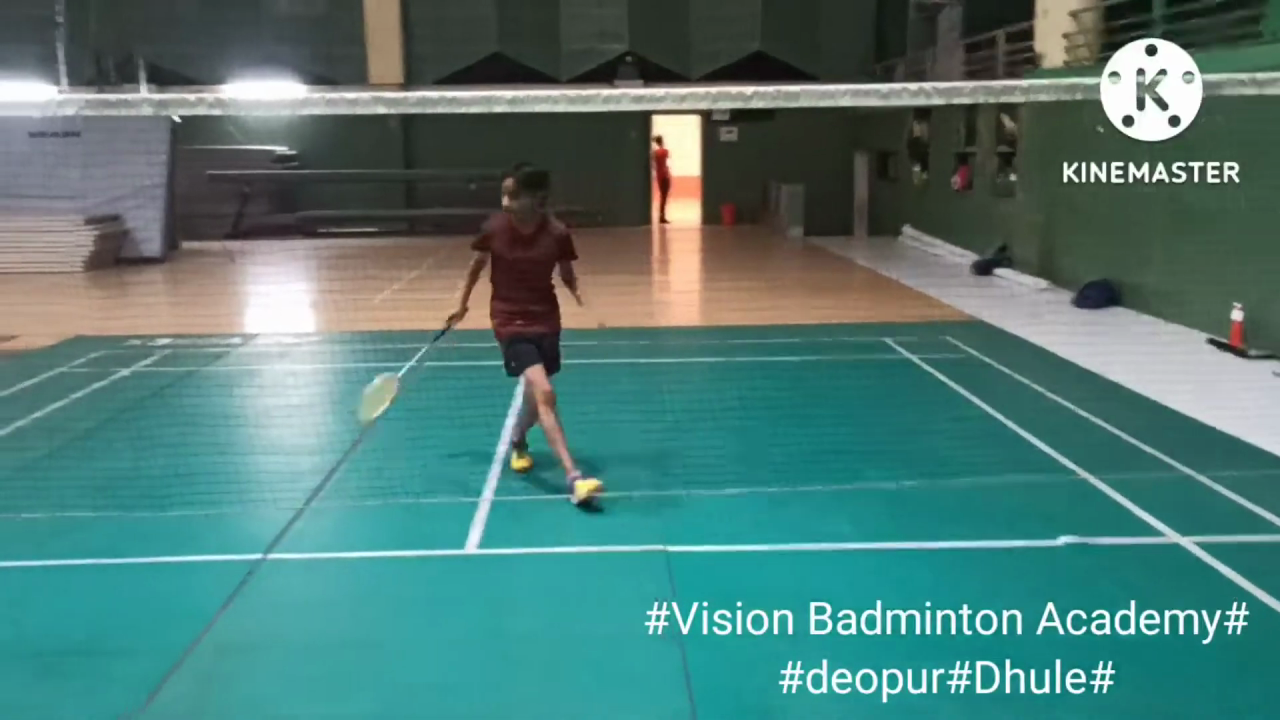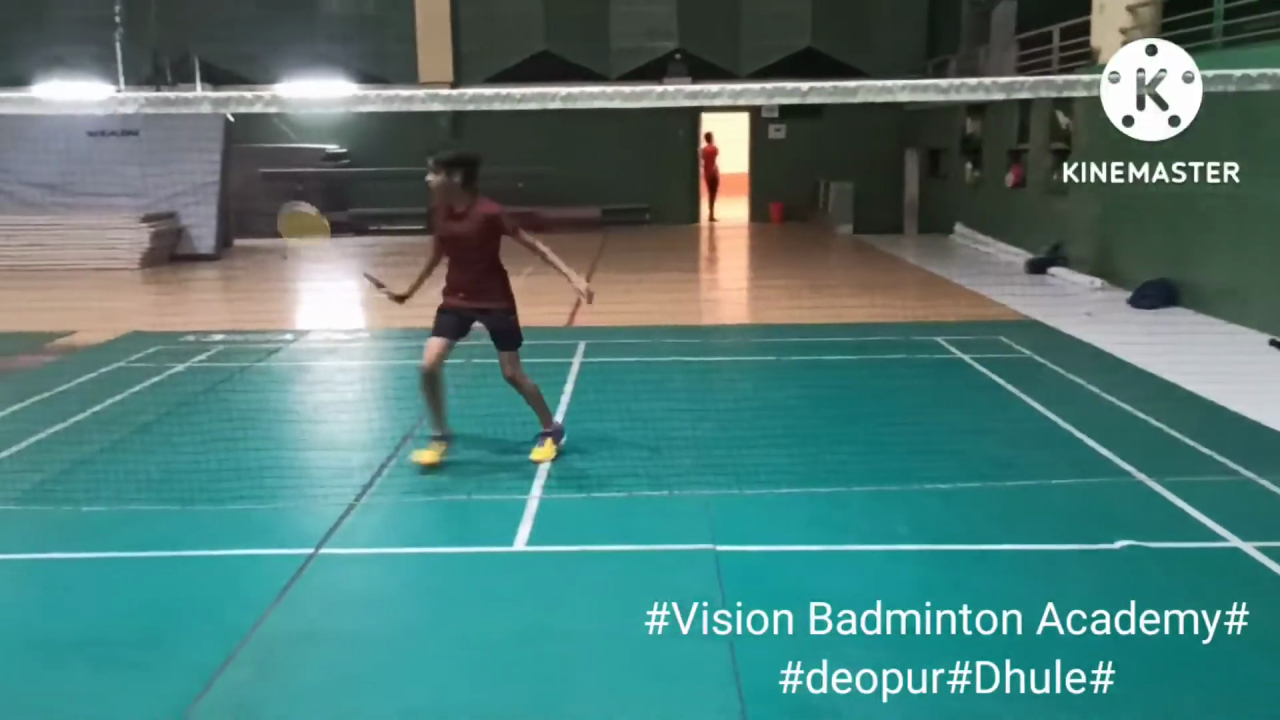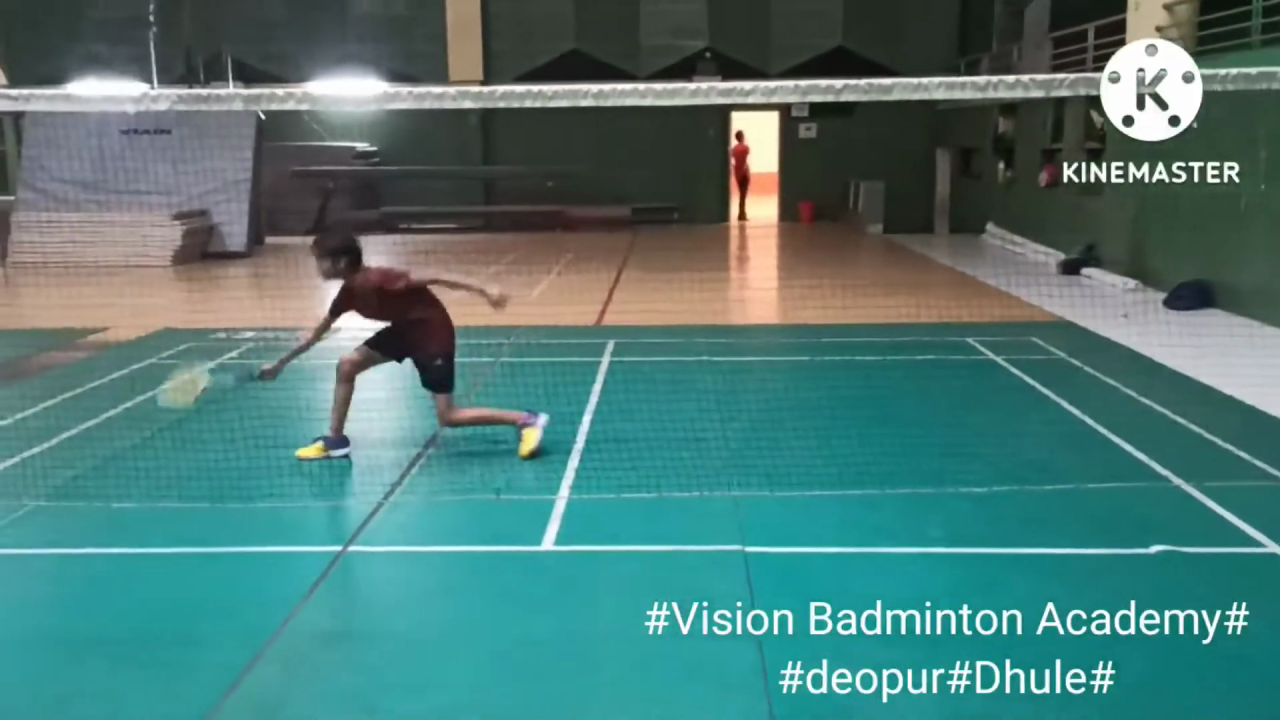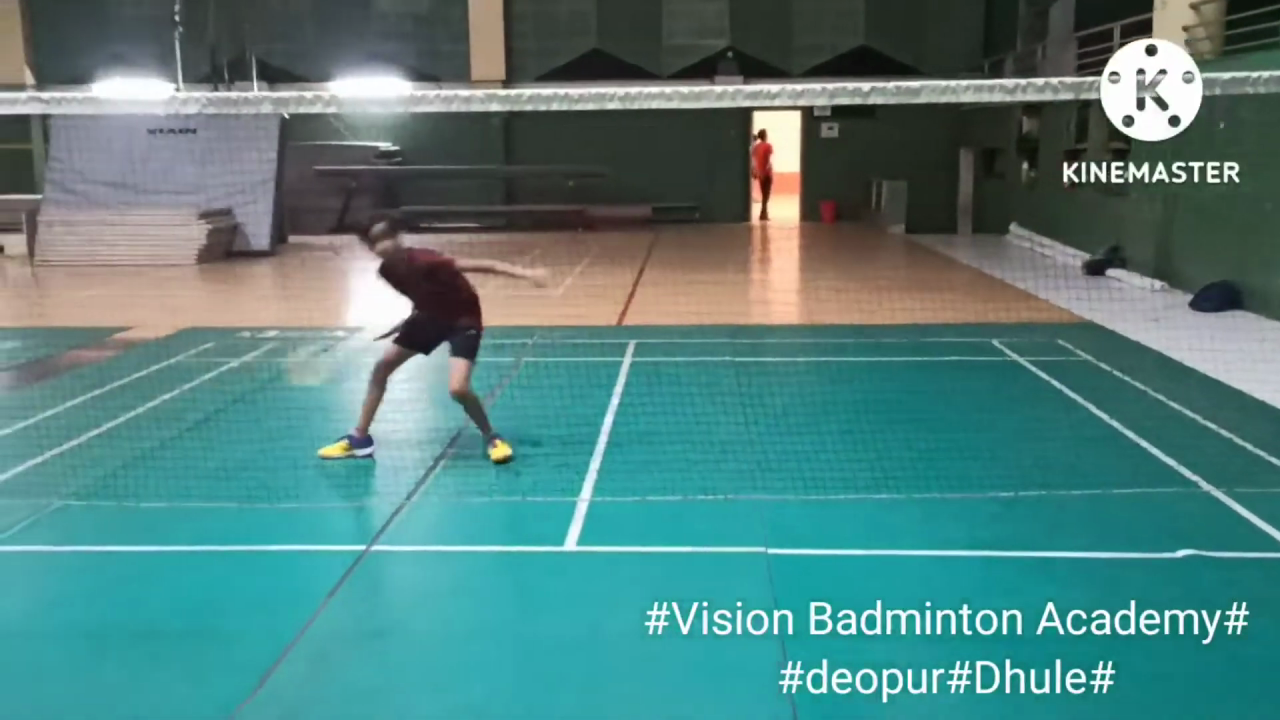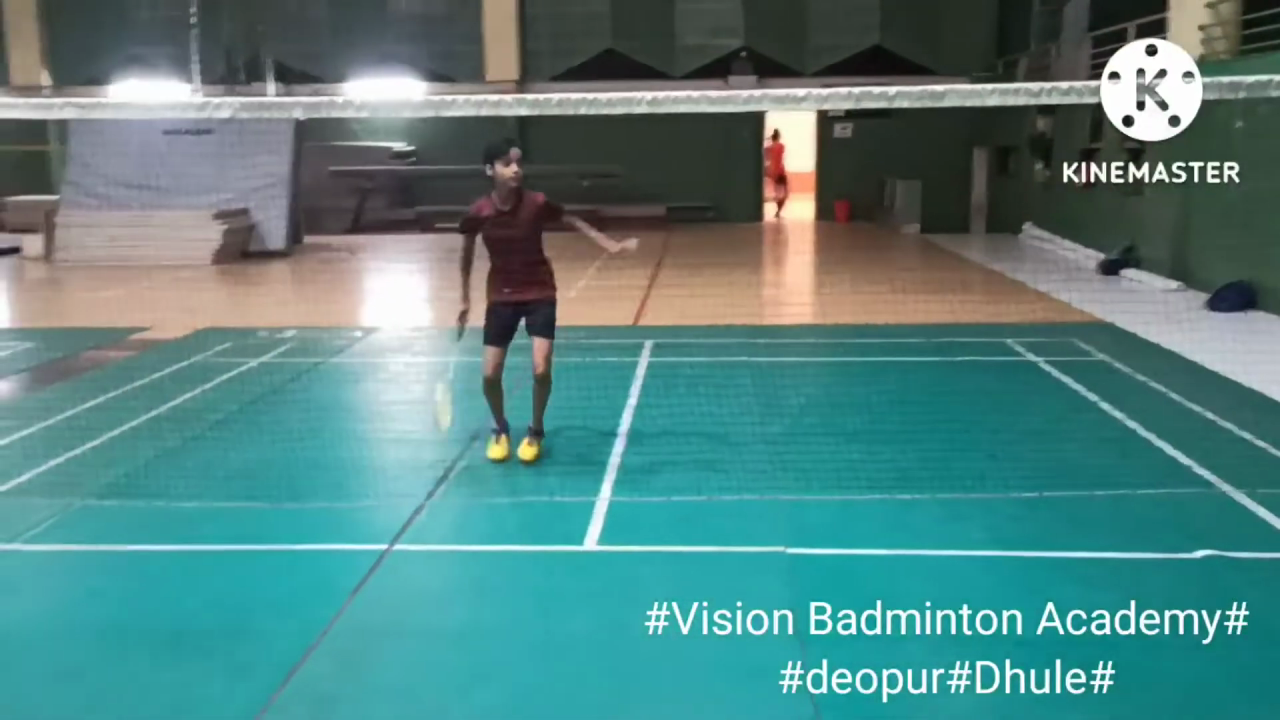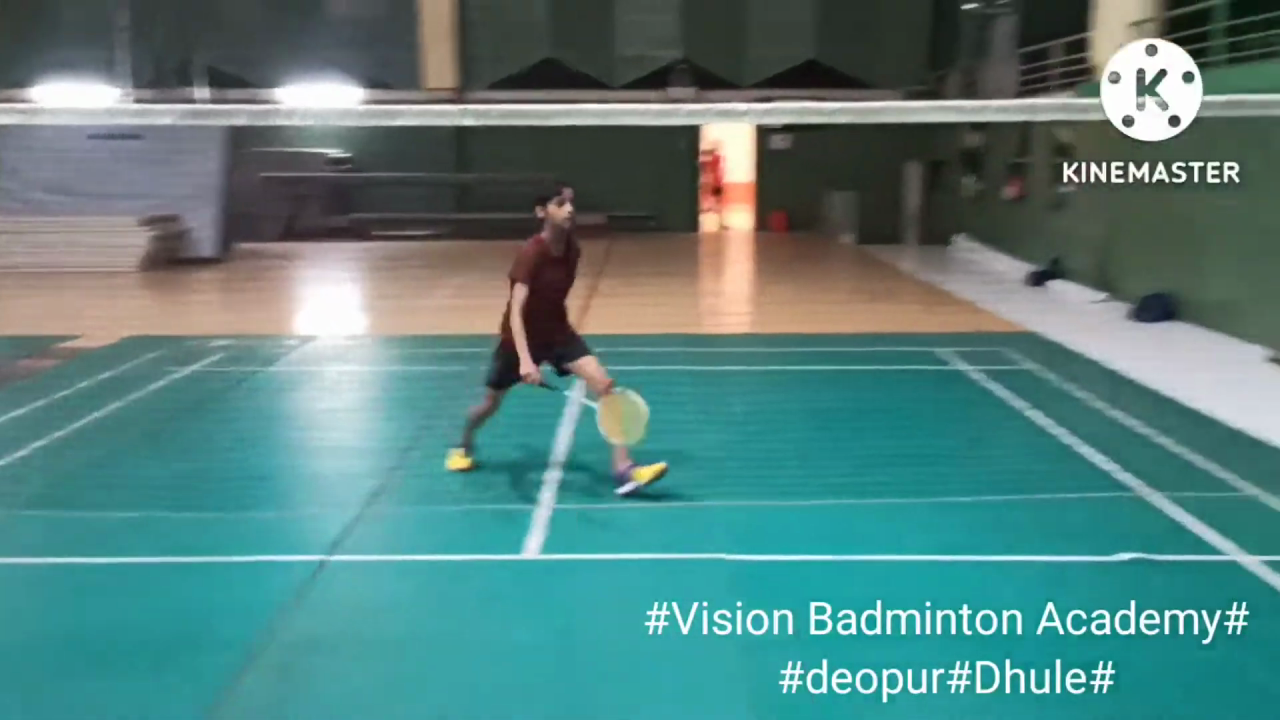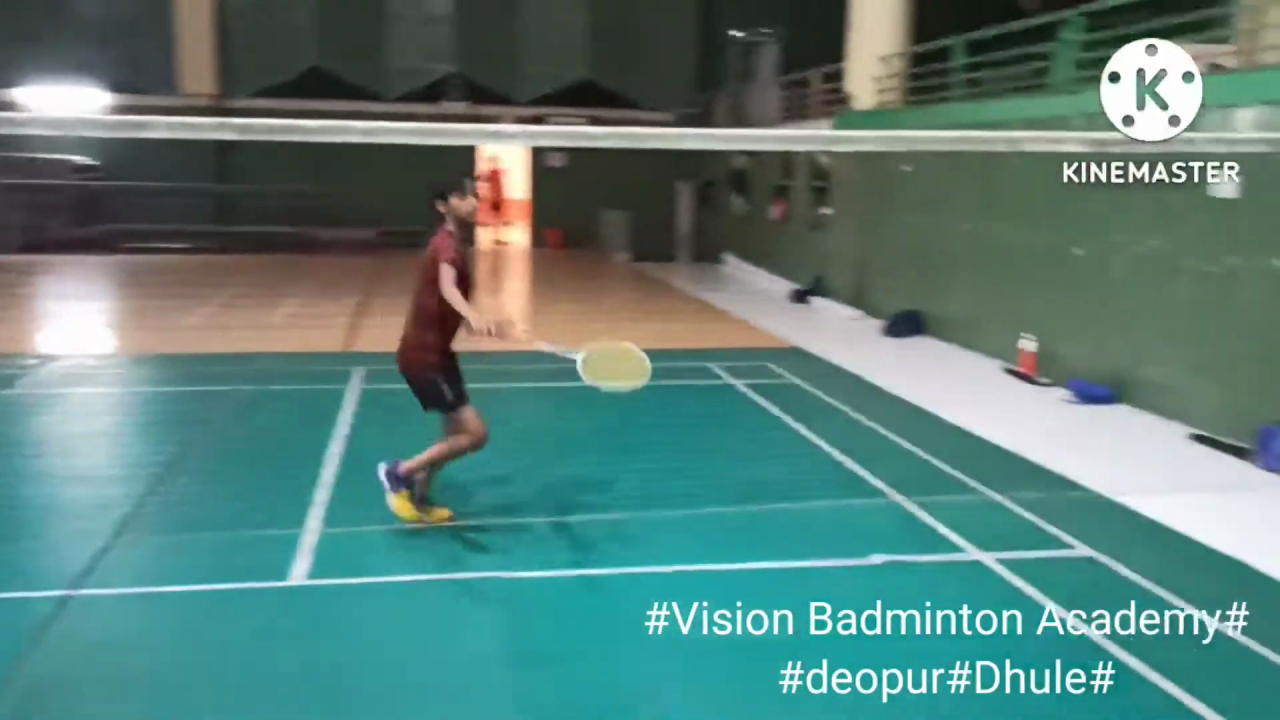
dt=0.3s
person 1, frame 1
left shoulder: (556, 233)
right shoulder: (494, 229)
left elbow: (569, 276)
right elbow: (477, 265)
left wrist: (586, 305)
right wrist: (462, 305)
left hip: (545, 322)
right hip: (510, 324)
left knee: (541, 399)
right knee: (542, 395)
left ankle: (518, 441)
right ankle: (573, 478)
person 1, frame 2
left shoulder: (489, 213)
right shoulder: (439, 210)
left elbow: (532, 245)
left wrist: (572, 276)
right wrist: (409, 290)
left hip: (495, 300)
right hip: (457, 300)
left knee: (512, 375)
right knee: (429, 366)
left ankle: (551, 431)
right ankle: (440, 437)
person 1, frame 3
left shoulder: (378, 281)
right shoulder: (347, 295)
left elbow: (433, 278)
right elbow: (318, 332)
left wrist: (483, 290)
right wrist: (280, 363)
left hip: (434, 336)
right hip: (405, 331)
left knee: (448, 417)
right knee: (346, 367)
left ankle: (528, 421)
right ankle: (335, 439)
person 1, frame 4
left shoulder: (424, 261)
right shoulder: (388, 269)
left elbow: (478, 266)
left wrist: (526, 274)
left hip: (464, 318)
right hip: (430, 316)
left knee: (458, 389)
right knee: (382, 368)
left ankle: (492, 437)
right ankle: (360, 438)
person 1, frame 5
left shoulder: (537, 203)
right shoulder: (478, 213)
left elbow: (573, 222)
right elbow: (467, 255)
left wrist: (610, 245)
right wrist: (465, 298)
left hip: (540, 291)
right hip: (502, 296)
left knee: (541, 370)
right knee: (490, 375)
left ankle: (535, 431)
right ankle: (500, 430)
person 1, frame 6
left shoulder: (572, 249)
right shoulder: (530, 254)
right elbow: (516, 311)
right wrist: (525, 359)
left hip: (558, 331)
right hip: (520, 338)
left knee: (604, 385)
right knee: (490, 404)
left ankle: (623, 471)
right ankle: (464, 446)
person 1, frame 7
left shoulder: (456, 244)
right shoulder: (446, 244)
right elbow: (449, 291)
left wrist: (468, 318)
right wrist: (472, 318)
left hip: (437, 350)
right hip: (423, 356)
left knee: (455, 434)
right knee: (473, 436)
left ankle: (420, 497)
right ankle: (399, 473)
